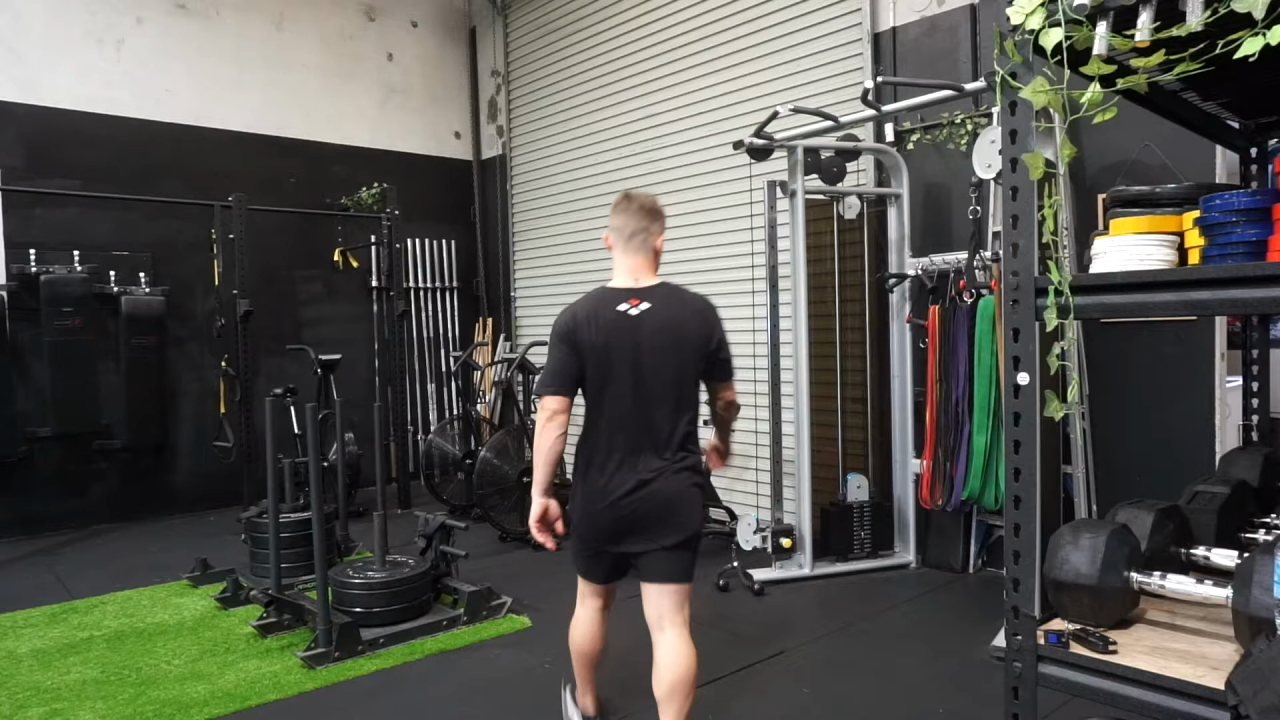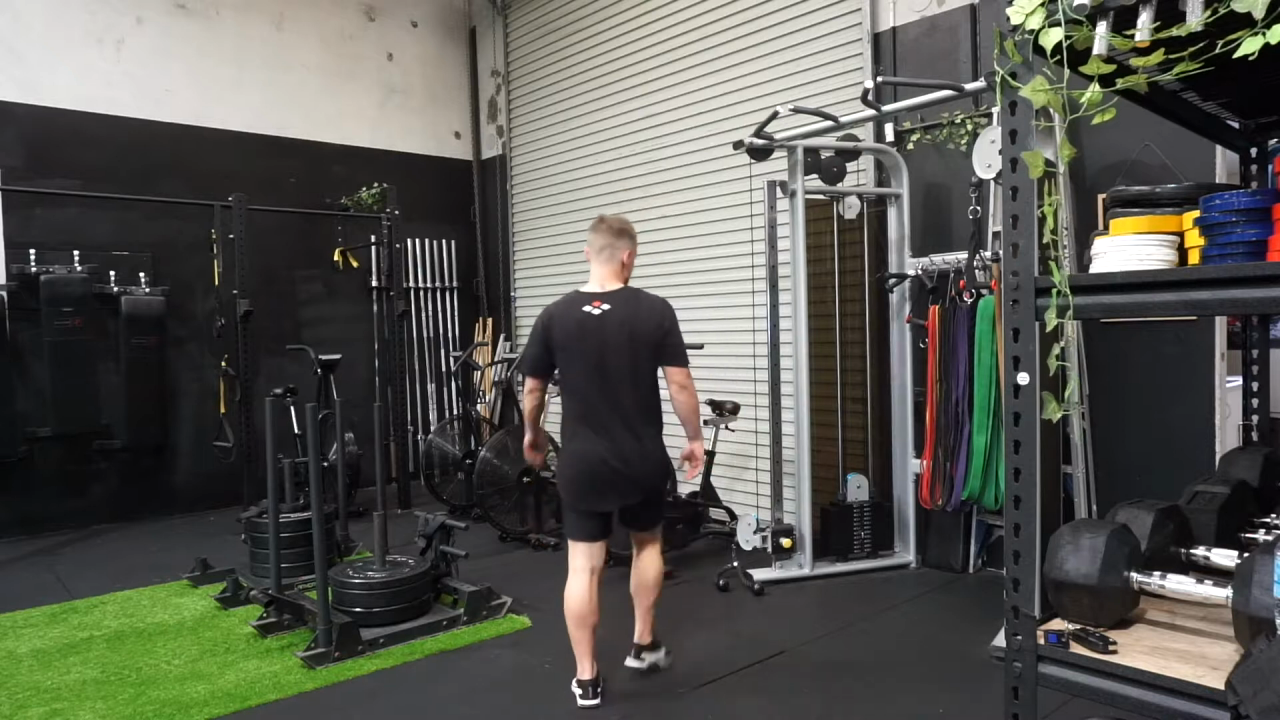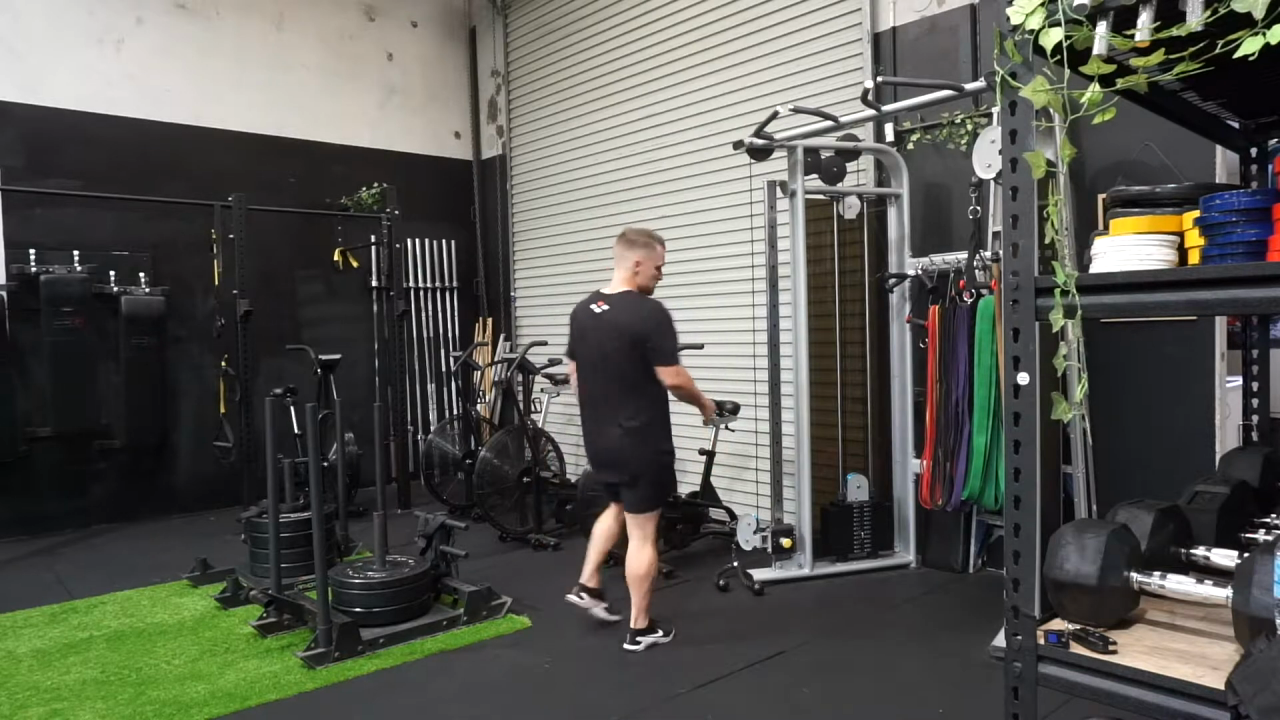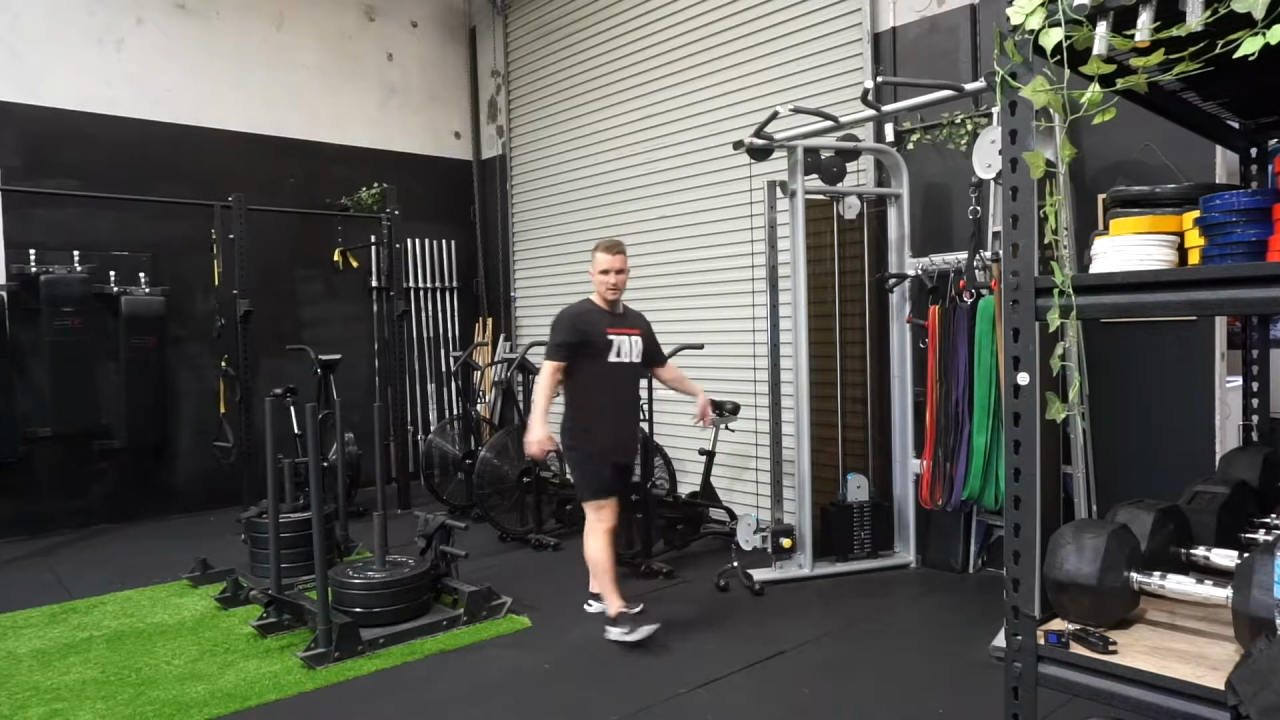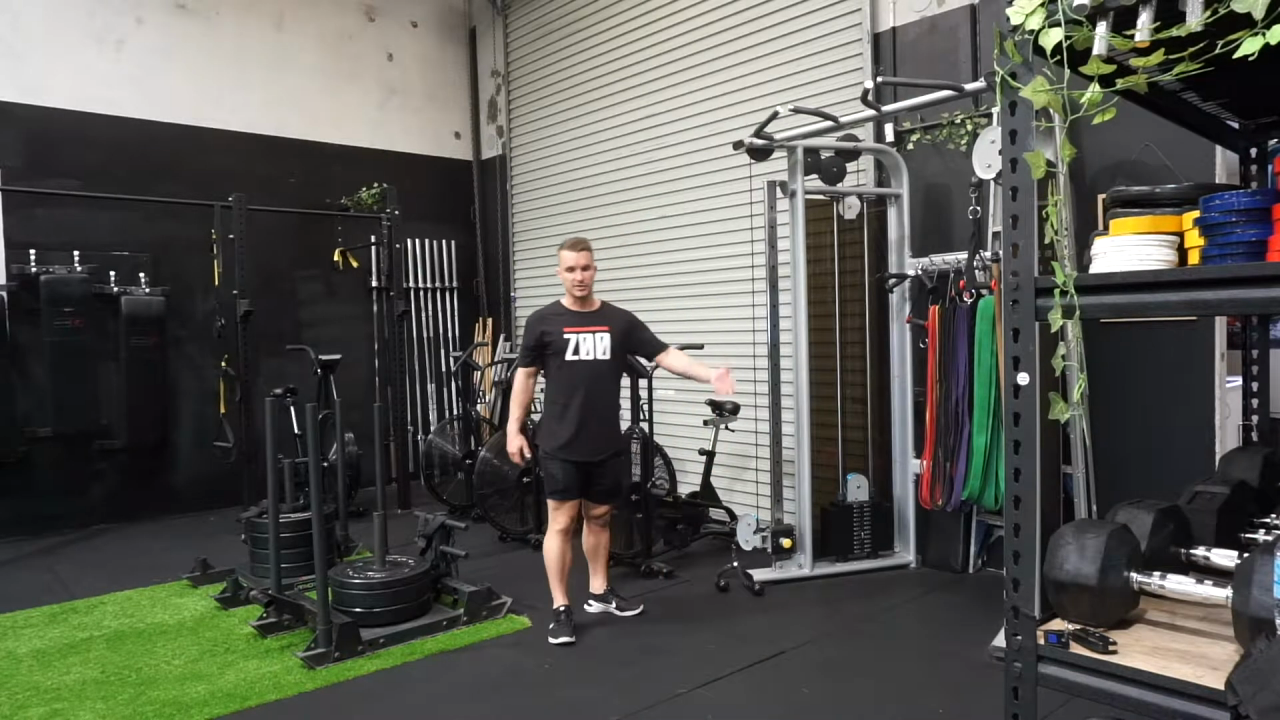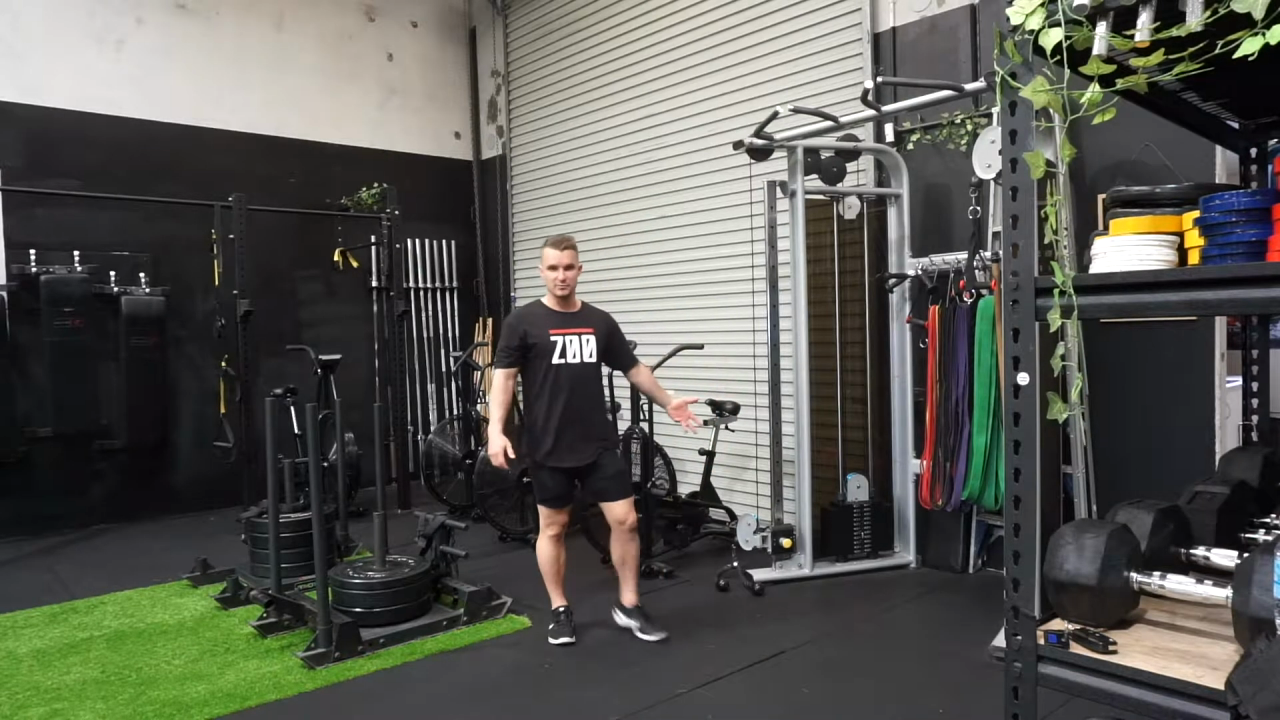
dt=0.5s
person 1, frame 1
left shoulder: (578, 317)
right shoulder: (697, 312)
left elbow: (553, 412)
right elbow: (726, 398)
left wrist: (541, 491)
right wrist: (723, 442)
left hip: (601, 496)
right hip: (674, 496)
left knee: (592, 600)
right knee: (670, 622)
person 1, frame 2
left shoulder: (555, 316)
right shoulder: (655, 311)
left elbow: (533, 388)
right elbow: (680, 383)
left wrist: (532, 435)
right wrist: (694, 438)
left hip: (582, 461)
right hip: (643, 458)
left knee: (584, 568)
right knee: (647, 546)
left ankle: (587, 679)
right ankle: (644, 643)
person 1, frame 3
left shoulder: (584, 310)
right shoulder: (648, 312)
left elbow: (574, 370)
right elbow: (672, 377)
right wrist: (702, 402)
left hip: (599, 437)
right hip: (640, 442)
left knee: (619, 509)
right knee: (642, 534)
left ankle: (587, 583)
right ankle: (640, 627)
person 1, frame 4
left shoulder: (637, 321)
right shoulder: (575, 317)
left elbow: (660, 367)
right elbow: (550, 371)
left wrist: (697, 393)
right wrist: (539, 422)
left hip: (620, 440)
right hip: (590, 442)
left knee: (600, 514)
right knee: (603, 522)
left ankle: (598, 593)
right ankle: (617, 614)
person 1, frame 5
left shoulder: (620, 320)
right shoulder: (543, 321)
left elbow: (664, 355)
right elbow: (525, 376)
left wrist: (708, 374)
right wrist: (514, 428)
left hip: (607, 443)
right hip: (560, 444)
left knee: (599, 517)
right knee: (561, 522)
left ankle: (600, 593)
right ankle: (560, 609)
person 1, frame 6
left shoulder: (600, 321)
right shoulder: (523, 321)
left elbow: (633, 368)
right elbow: (504, 378)
left wrist: (667, 402)
right wrist: (496, 431)
left hip: (598, 443)
right hip: (548, 447)
left knee: (625, 520)
right knee: (553, 527)
left ankle: (629, 604)
right ankle: (560, 610)
